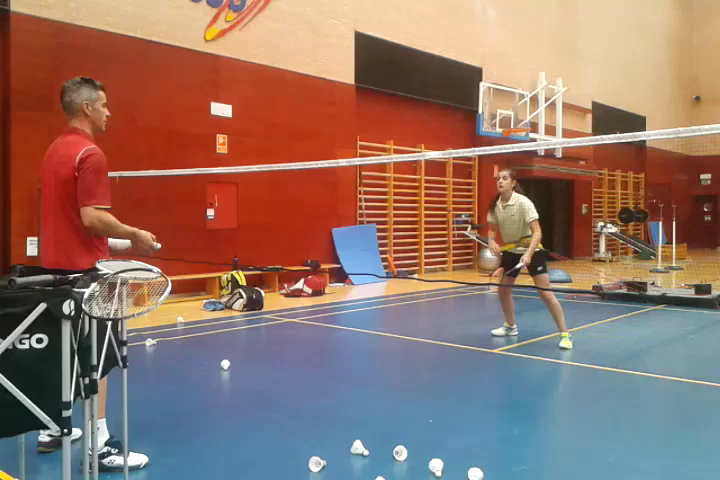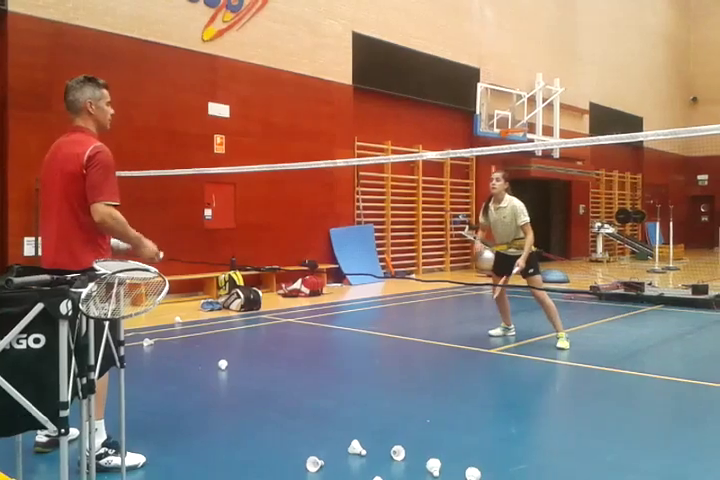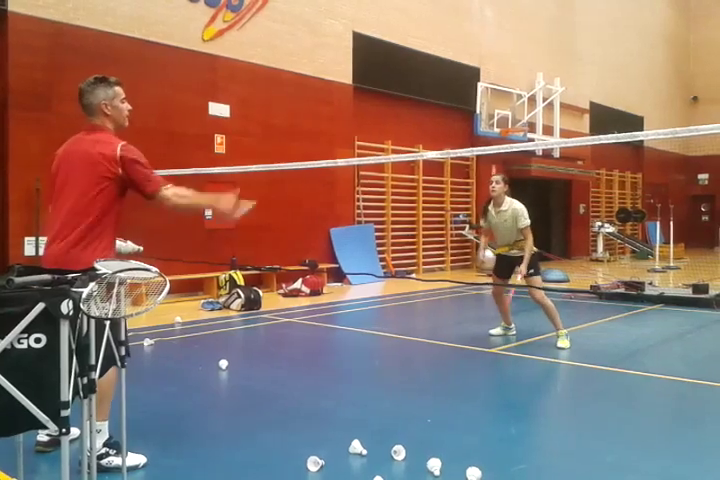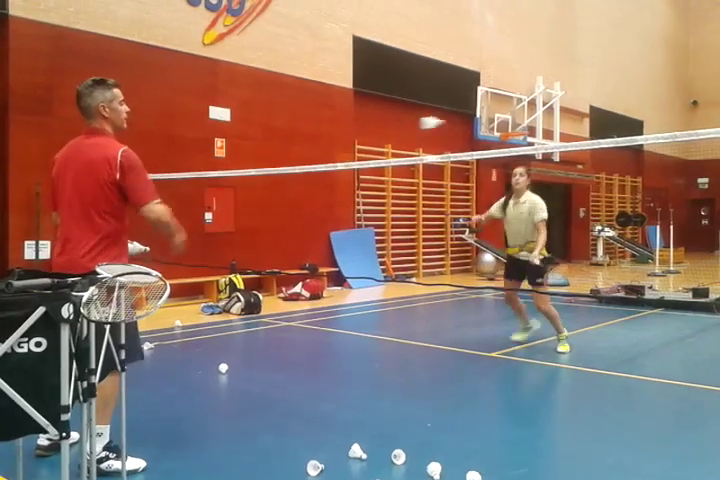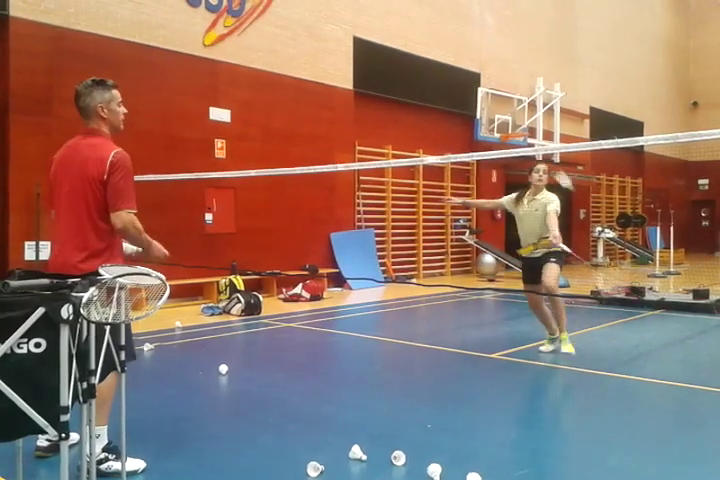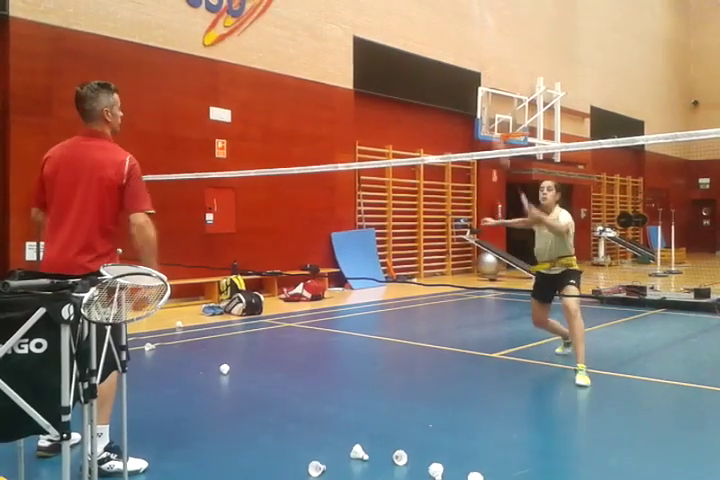
dt=0.3s
person 1, frame 1
left shoulder: (55, 151)
right shoulder: (88, 154)
right elbow: (92, 218)
left wrist: (114, 239)
right wrist: (135, 235)
left hip: (56, 268)
right hip: (84, 271)
left ankle: (51, 429)
right ankle: (100, 446)
person 1, frame 2
left shoulder: (56, 150)
right shoulder: (95, 152)
right elbow: (102, 214)
left wrist: (114, 240)
right wrist: (138, 242)
left hip: (57, 266)
right hip: (85, 269)
left ankle: (49, 429)
right ankle: (98, 446)
person 1, frame 3
left shoulder: (65, 150)
right shoulder: (119, 152)
right elbow: (168, 195)
right wrist: (217, 202)
left hip: (56, 265)
right hip: (88, 268)
right knee: (106, 357)
left ankle: (50, 429)
right ankle: (100, 446)
person 1, frame 4
left shoulder: (64, 155)
right shoulder: (119, 155)
left elbow: (59, 216)
right elbow: (155, 211)
right wrist: (176, 232)
left hip: (66, 269)
right knee: (111, 361)
left ankle: (51, 434)
right ankle: (100, 451)
person 1, frame 5
left shoulder: (63, 154)
right shoulder: (114, 157)
right elbow: (123, 221)
right wrist: (152, 247)
left hip: (62, 270)
right hip: (97, 273)
right knee: (107, 361)
left ankle: (50, 433)
right ankle: (100, 450)
person 1, frame 6
left shoulder: (54, 155)
right shoulder: (123, 162)
left elbow: (37, 214)
right elbow: (140, 224)
right wrist: (150, 273)
left hip: (55, 271)
right hip: (95, 274)
right knee: (106, 362)
left ankle: (50, 434)
right ankle: (101, 450)
person 2, frame 1
left shoulder: (523, 202)
right shoulder: (495, 205)
left elbow: (537, 231)
right elbow: (492, 229)
left wrist: (528, 253)
right wrist: (492, 242)
left hip: (531, 251)
right hip: (510, 251)
left knee: (546, 293)
right knee: (503, 290)
left ankle: (565, 334)
right ankle: (510, 326)
person 2, frame 2
left shoulder: (516, 205)
right shoulder: (487, 206)
left elbow: (529, 234)
right elbow: (482, 229)
left wrist: (523, 258)
right wrist: (478, 241)
left hip: (523, 252)
right hip: (502, 252)
left knee: (539, 294)
right knee: (498, 291)
left ankle: (561, 334)
right ankle: (508, 326)
person 2, frame 3
left shoulder: (517, 208)
right shoulder: (488, 209)
left elbow: (529, 237)
right elbow: (485, 233)
left wrist: (524, 264)
right wrist: (482, 248)
left hip: (525, 253)
right hip: (504, 254)
left knee: (538, 296)
right knee: (497, 292)
left ankle: (561, 333)
right ankle: (508, 326)
person 2, frame 4
left shoulder: (536, 202)
right shoulder: (504, 203)
left elbow: (542, 231)
right elbow: (486, 218)
left wrist: (536, 252)
right wrist: (478, 218)
left hip: (532, 256)
right hip: (514, 256)
left knee: (542, 305)
right knee: (510, 297)
left ankle: (562, 335)
right ankle: (528, 324)
person 2, frame 5
left shoulder: (551, 199)
right shoulder: (517, 199)
left elbow: (553, 217)
right elbow: (490, 204)
left wrist: (556, 232)
right wrist: (463, 202)
left hip: (550, 252)
right hip: (528, 255)
left knee: (550, 287)
right knee: (534, 303)
left ankle: (563, 336)
right ankle: (553, 336)
person 2, frame 6
left shoulder: (564, 217)
right shoulder: (537, 216)
left elbow: (561, 229)
right elbow: (524, 222)
left wrist: (541, 217)
right wrist: (497, 222)
left hip: (566, 270)
right hip: (544, 272)
left knee: (572, 309)
right knee: (539, 321)
left ankle: (581, 368)
right ankle: (568, 337)
